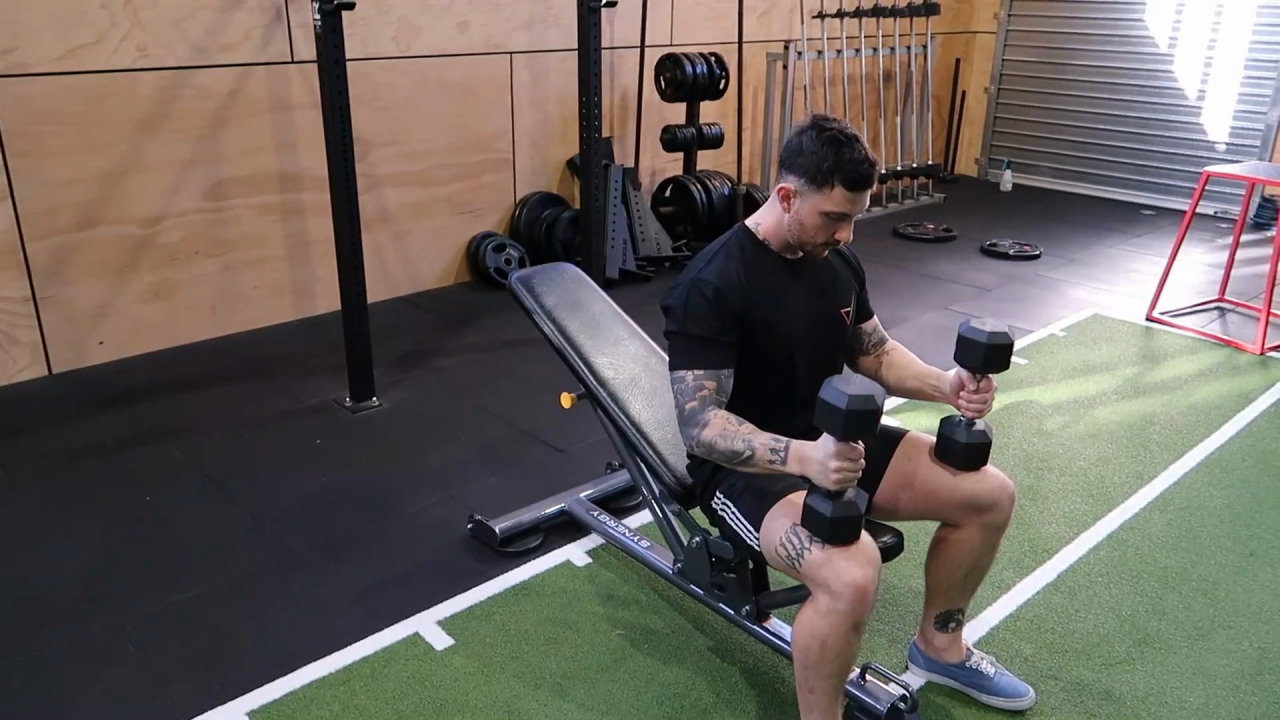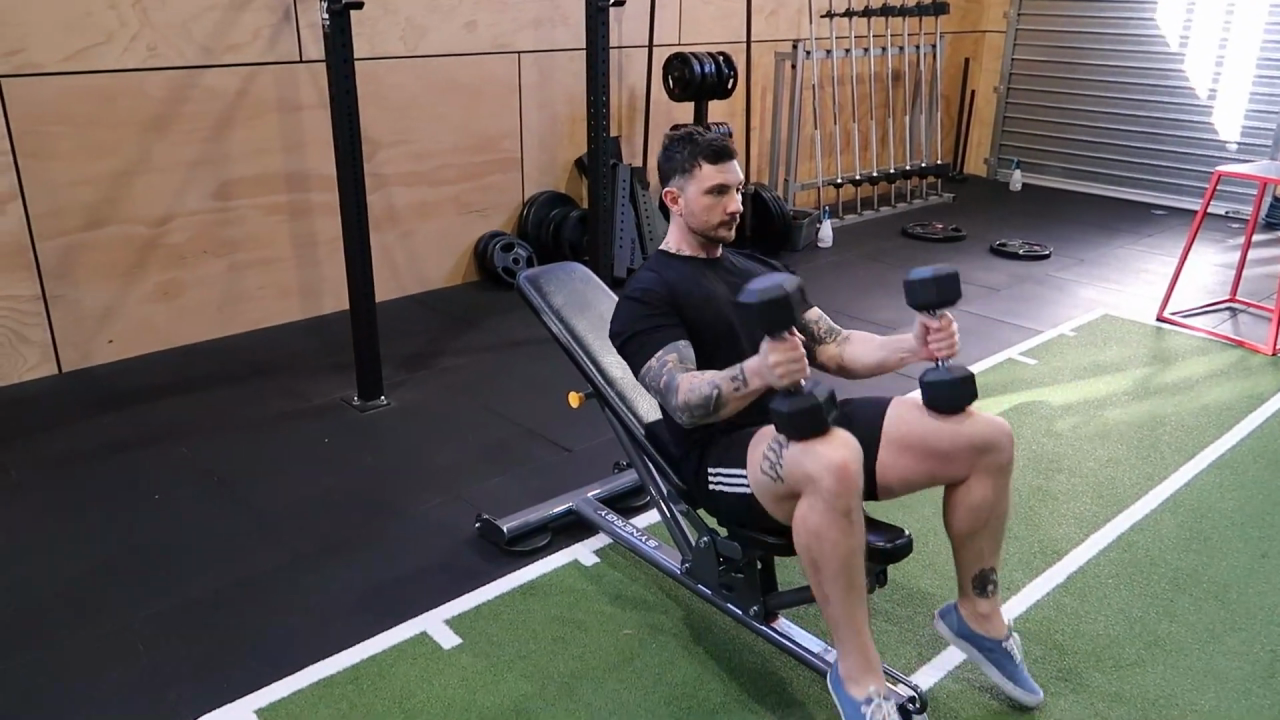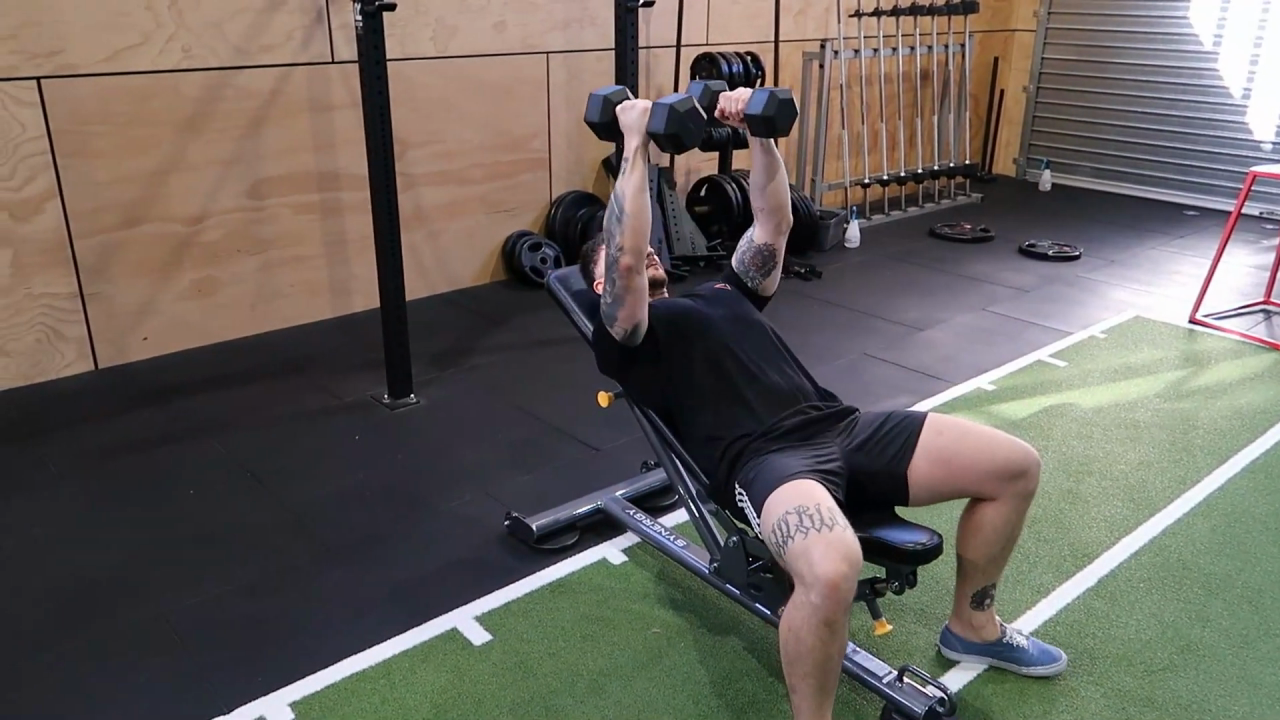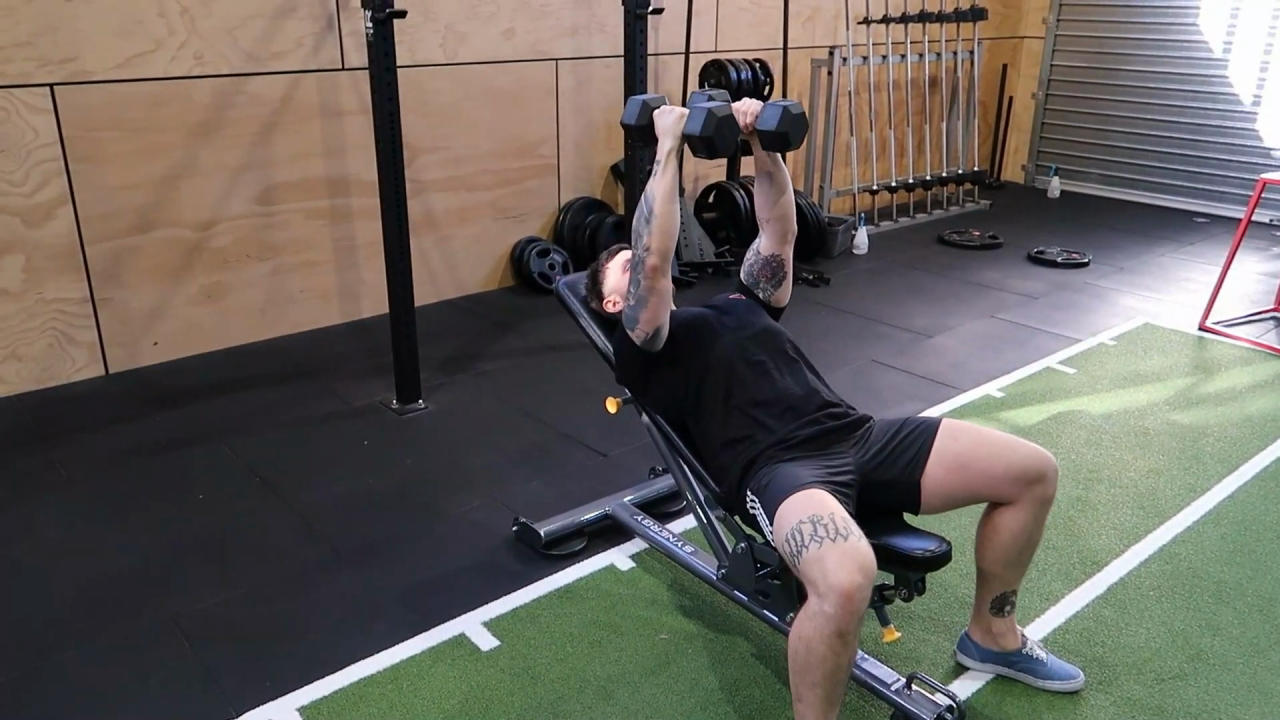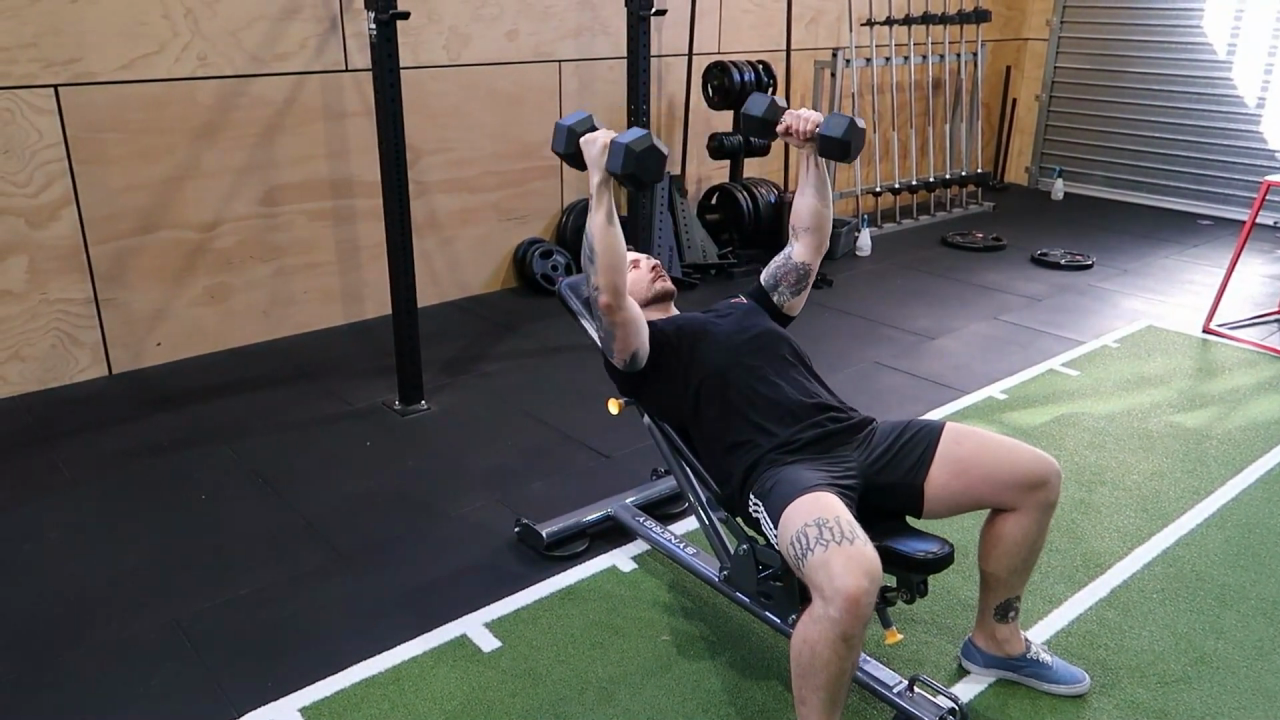
dt=1s
person 1, frame 1
left shoulder: (836, 263)
right shoulder: (714, 284)
left elbow: (875, 355)
right elbow: (699, 424)
left wrist: (944, 384)
right wrist: (801, 457)
left hip: (829, 443)
right hip: (745, 468)
left knee: (988, 495)
right knee: (850, 575)
left ankle: (940, 646)
person 1, frame 2
left shoulder: (758, 269)
right shoulder: (647, 295)
left elbow: (837, 349)
right elbow: (683, 401)
left wrist: (911, 347)
right wrist: (754, 373)
right hip: (730, 458)
left knee: (986, 438)
right knee: (833, 464)
left ankle: (977, 616)
person 1, frame 3
left shoulder: (724, 289)
right shoulder: (623, 337)
left elbow: (774, 221)
right elbow: (625, 259)
left wrist: (757, 130)
right wrist: (635, 146)
left hip: (840, 429)
right hip: (764, 459)
left knee: (1016, 466)
right knee: (830, 572)
left ankle: (972, 626)
person 1, frame 4
left shoulder: (739, 302)
right shoulder: (643, 347)
left elbow: (780, 230)
right elbow: (653, 259)
left wrist: (762, 141)
right wrist: (667, 147)
left hip: (854, 436)
right hip: (776, 468)
left knee: (1033, 471)
right knee: (845, 580)
left ankle: (992, 633)
person 1, frame 5
left shoulder: (744, 306)
right shoulder: (639, 350)
left elbow: (808, 242)
right elbow: (607, 296)
left wrist: (807, 151)
right wrist: (601, 183)
left hip: (858, 438)
right hip: (779, 471)
left knee: (1037, 477)
right knee: (852, 583)
left ankle: (996, 640)
